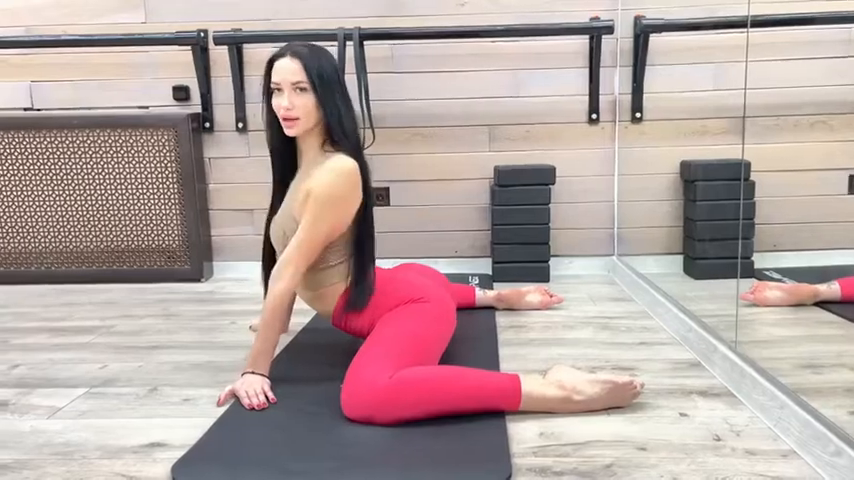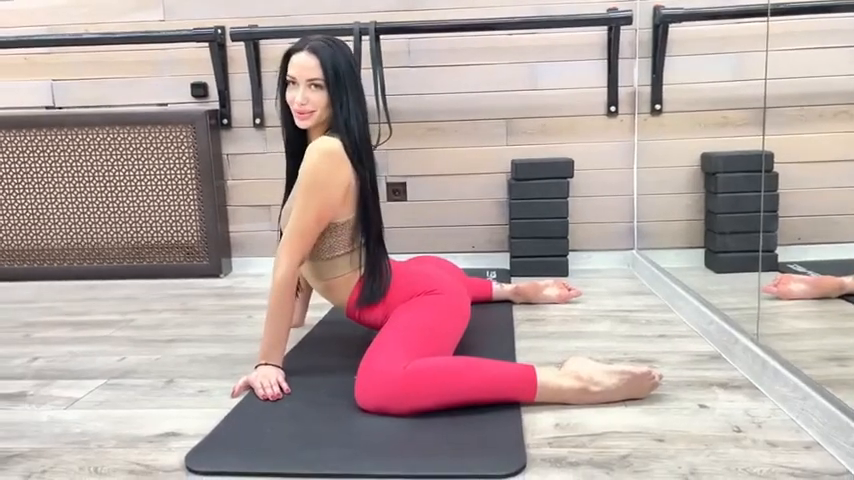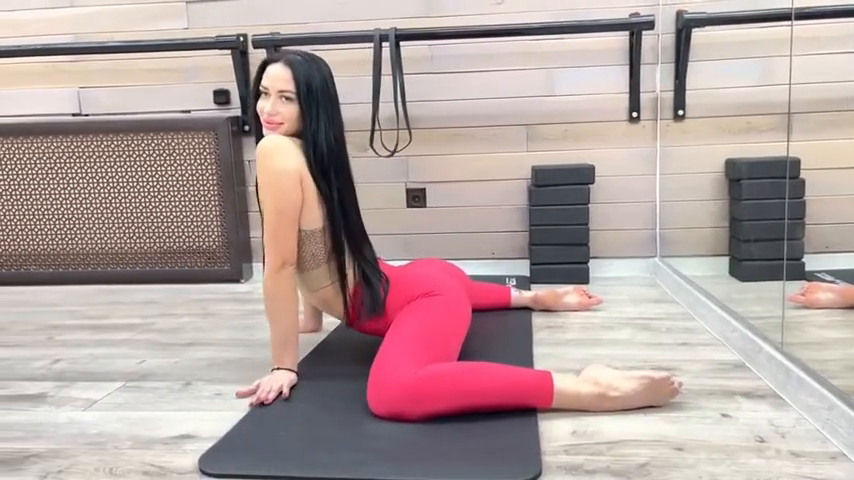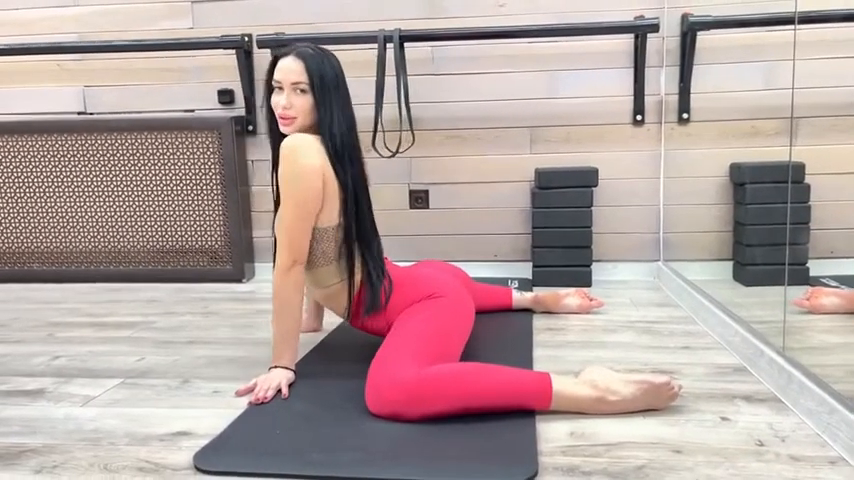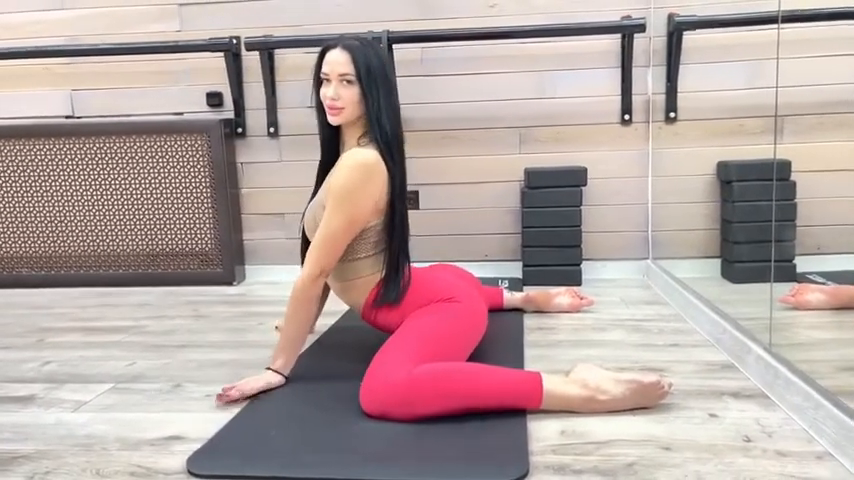
dt=1s
person 1, frame 1
left shoulder: (337, 172)
right shoulder: (304, 161)
left elbow: (287, 273)
right elbow: (291, 266)
left wrist: (255, 370)
right wrist: (277, 321)
left hip: (408, 303)
right hip: (394, 288)
left knee: (365, 398)
left ankle: (553, 390)
right ankle: (496, 296)
person 1, frame 2
left shoulder: (325, 153)
right shoulder: (323, 149)
left elbow: (289, 260)
right elbow: (311, 254)
left wrist: (269, 361)
right wrist: (297, 311)
left hip: (423, 295)
right hip: (412, 280)
left knee: (380, 388)
left ankle: (572, 382)
right ankle: (514, 290)
person 1, frame 3
left shoulder: (276, 153)
right shoulder: (310, 152)
left elbow: (281, 265)
right elbow: (317, 256)
left wrist: (284, 365)
right wrist: (312, 315)
left hip: (422, 296)
right hip: (418, 282)
left knee: (394, 393)
left ankle: (591, 388)
right ankle: (535, 297)
person 1, frame 4
left shoulder: (299, 150)
right shoulder: (325, 149)
left elbow: (290, 264)
right elbow: (319, 258)
left wrist: (283, 363)
right wrist: (313, 316)
left hip: (427, 298)
right hip: (417, 284)
left knee: (391, 392)
left ankle: (590, 391)
right ankle: (535, 298)
person 1, frame 5
left shoulder: (360, 165)
right shoulder: (349, 153)
left elbow: (314, 272)
right elbow: (326, 265)
left wrist: (278, 367)
right wrist: (301, 323)
left hip: (441, 303)
right hip: (430, 288)
left knee: (385, 393)
left ankle: (581, 389)
right ankle: (527, 299)
